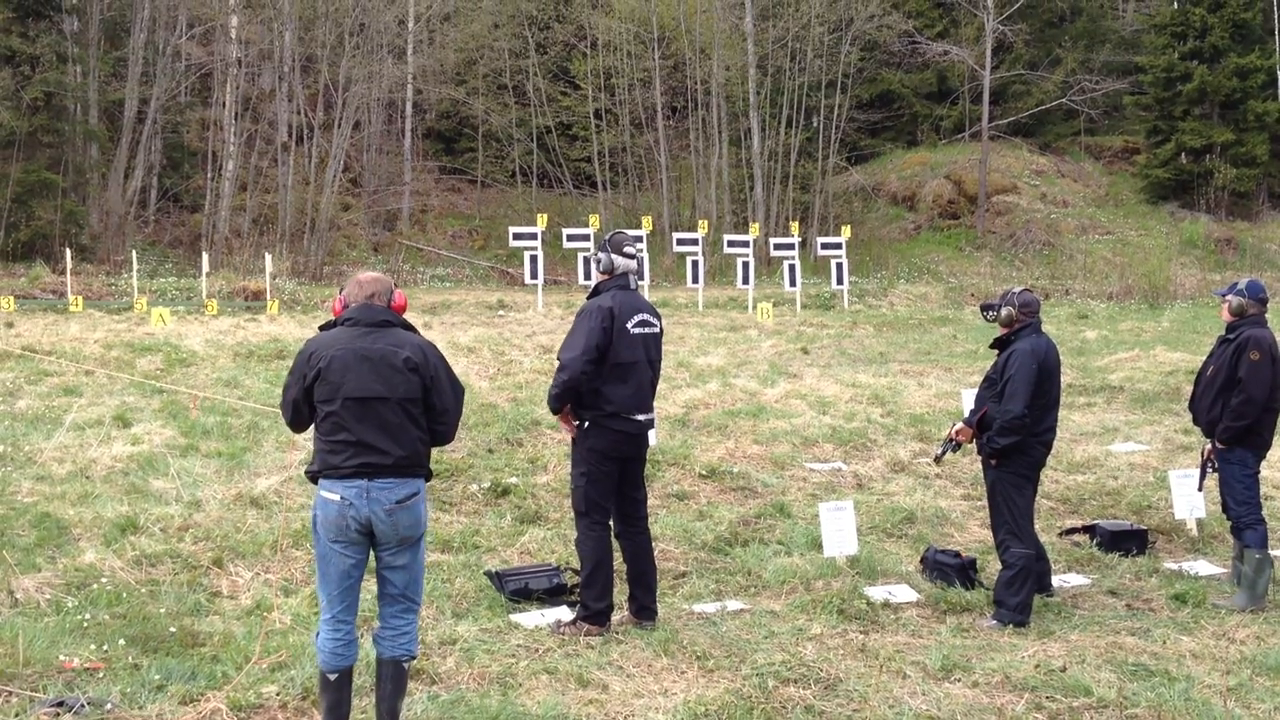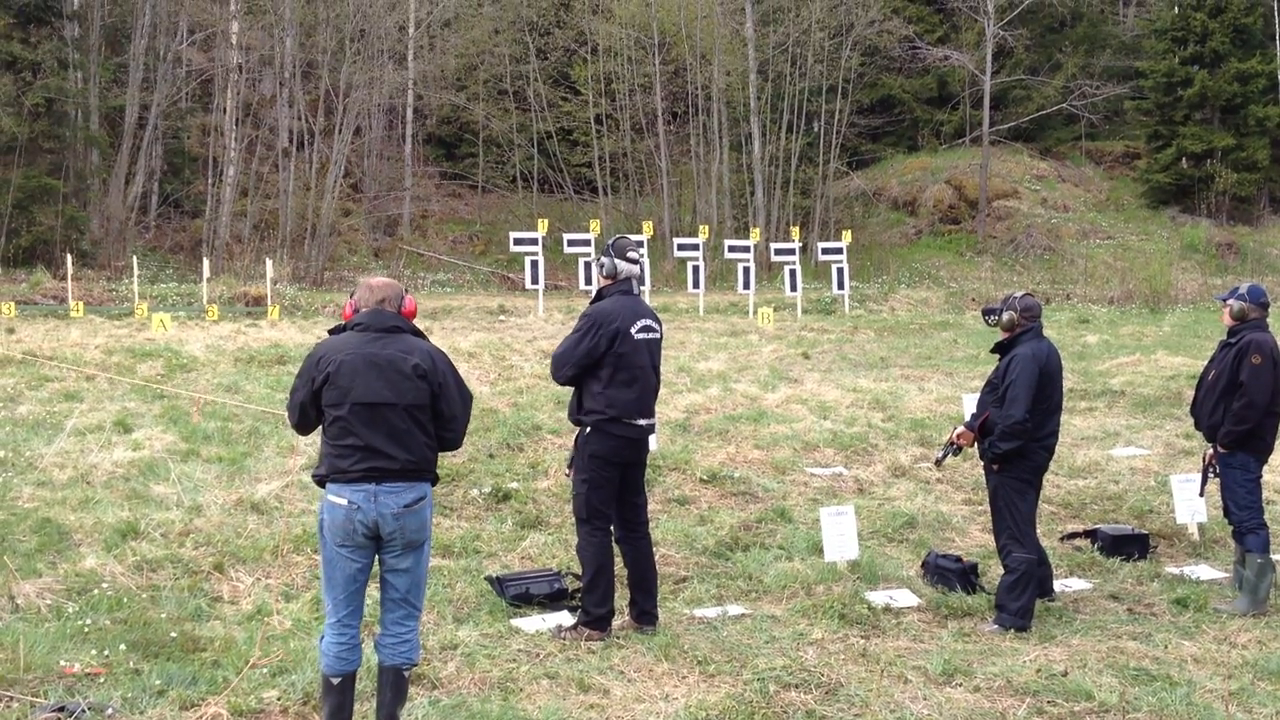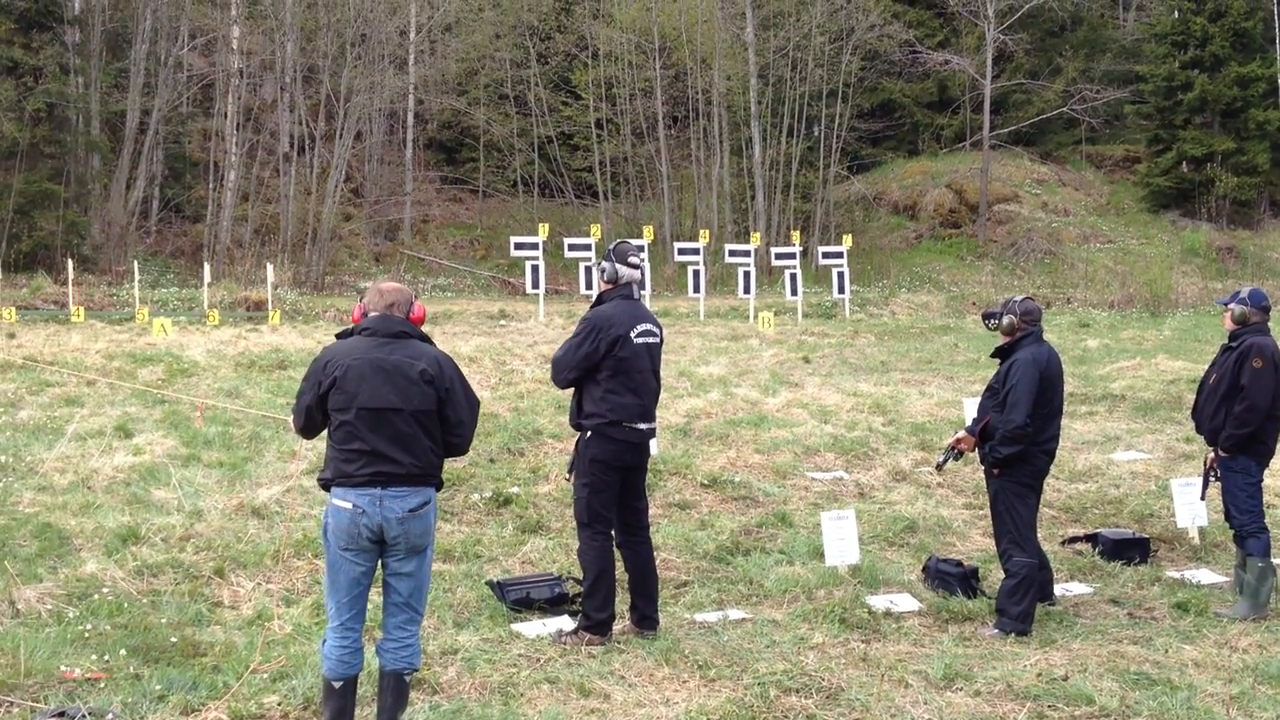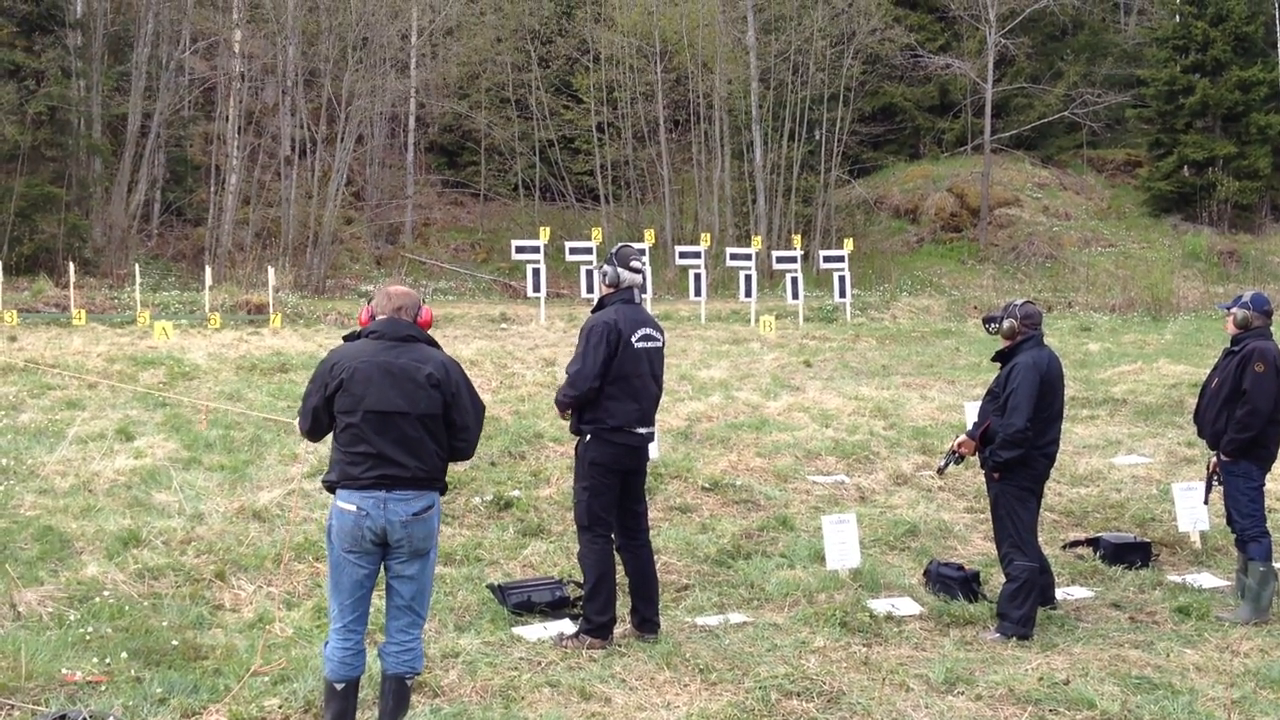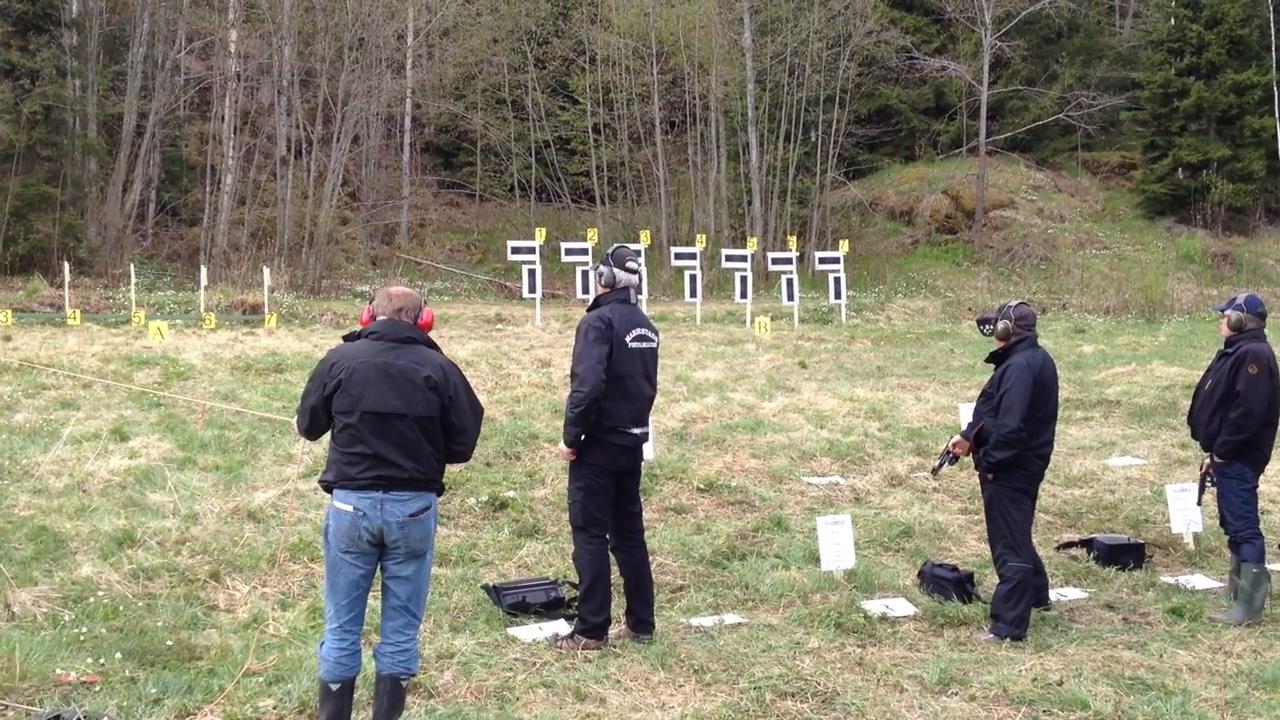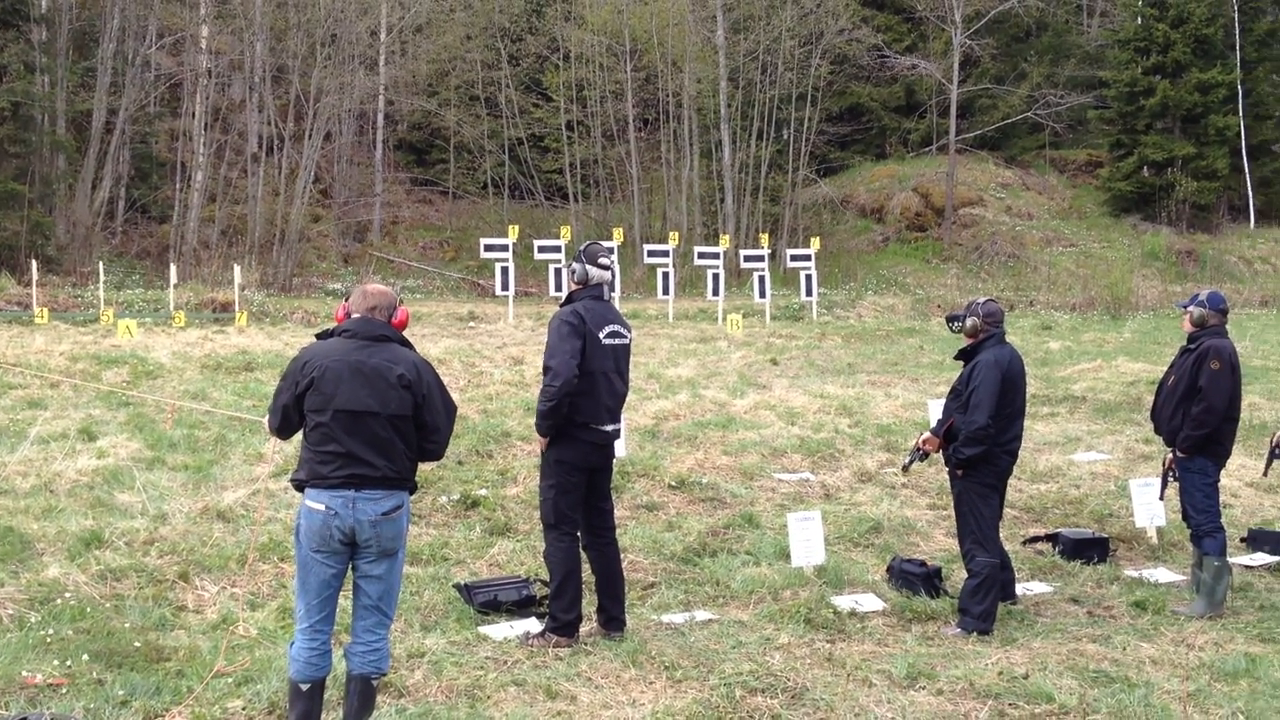
dt=0.3s
person 1, frame 1
left shoulder: (318, 349)
right shoulder: (418, 349)
left elbow: (294, 418)
right elbow: (446, 426)
left hip: (338, 493)
right hip: (403, 493)
left knee: (337, 617)
right knee: (399, 613)
person 1, frame 2
left shoulder: (327, 353)
right shoulder: (427, 356)
left elbow: (300, 420)
right elbow: (453, 433)
left hip: (345, 498)
right hip: (409, 498)
left knee: (341, 622)
right knee: (401, 621)
person 1, frame 3
left shoulder: (334, 358)
right shoulder: (435, 362)
left elbow: (304, 424)
right elbow: (459, 439)
left hip: (350, 502)
right hip: (414, 502)
left knee: (343, 626)
right knee: (403, 625)
person 1, frame 4
left shoulder: (341, 360)
right shoulder: (441, 366)
left elbow: (310, 427)
right elbow: (464, 444)
left hip: (354, 504)
right hip: (418, 505)
left knee: (345, 627)
right knee: (405, 629)
person 1, frame 5
left shoulder: (340, 359)
right shoulder: (440, 368)
left elbow: (308, 425)
right elbow: (462, 446)
left hip: (351, 504)
right hip: (414, 508)
left knee: (341, 627)
right knee: (401, 630)
person 1, frame 6
left shoulder: (312, 357)
right shoulder: (413, 366)
left elbow: (279, 424)
right elbow: (435, 444)
left hip: (322, 503)
right hip: (386, 506)
left knee: (312, 627)
right knee: (372, 629)
person 2, frame 1
left shoulder: (600, 308)
right shoulder: (649, 312)
left elbow: (572, 367)
left wrist: (559, 403)
left hip: (601, 429)
right hip: (638, 428)
left knee: (592, 521)
right knee: (634, 519)
left ankle: (593, 616)
right ankle: (643, 609)
person 2, frame 2
left shoulder: (603, 313)
right shoulder: (650, 317)
left elbow: (562, 367)
left wrist: (587, 369)
left hip: (602, 434)
right hip: (639, 433)
left knee: (594, 527)
right knee: (634, 524)
left ankle: (595, 621)
right ankle: (644, 614)
person 2, frame 3
left shoulder: (602, 317)
right shoulder: (650, 321)
left elbow: (562, 372)
left wrist: (585, 364)
left hip: (604, 439)
right hip: (640, 437)
left knee: (595, 531)
right knee: (635, 528)
left ankle: (595, 626)
right ankle: (645, 618)
person 2, frame 4
left shoulder: (604, 322)
right shoulder: (652, 326)
left elbow: (580, 384)
left wrist: (563, 401)
left hip: (602, 442)
right hip: (638, 441)
left knee: (595, 534)
right knee: (634, 531)
left ankle: (596, 629)
right ankle: (646, 621)
person 2, frame 5
left shoulder: (599, 320)
right shoulder: (646, 326)
left elbow: (588, 384)
left wrist: (571, 435)
left hip: (599, 444)
right hip: (632, 442)
left knee: (590, 534)
right knee: (629, 532)
left ankle: (591, 630)
right ankle: (640, 622)
person 2, frame 6
left shoulder: (572, 316)
right shoulder: (618, 321)
left elbow: (560, 377)
left wrist: (544, 426)
left hip: (570, 440)
right hip: (604, 438)
left knee: (561, 531)
right knee: (600, 529)
left ankle: (562, 628)
right ankle: (611, 619)
person 3, frame 1
left shoulder: (1023, 352)
right shoulder: (1038, 345)
left elbow: (1014, 412)
right elbow: (998, 398)
left wrist: (992, 447)
right wrist: (972, 423)
left hip: (1013, 453)
right hip: (1027, 449)
left knee: (1011, 529)
right knee: (1018, 521)
left ankle: (1011, 611)
right ankle: (1039, 580)
person 3, frame 2
left shoulder: (1024, 356)
right shoulder: (1039, 349)
left elbow: (1015, 416)
right elbow: (1000, 403)
left wrist: (995, 453)
right wrist: (974, 426)
left hip: (1014, 459)
right hip: (1028, 454)
left knee: (1013, 535)
right knee: (1020, 526)
left ankle: (1012, 616)
right ankle: (1040, 586)
person 3, frame 3
left shoulder: (1025, 361)
right shoulder: (1040, 353)
left elbow: (1016, 421)
right elbow: (1001, 407)
left wrist: (996, 458)
right wrist: (974, 431)
left hip: (1015, 463)
right hip: (1030, 458)
left knee: (1014, 539)
right knee: (1022, 531)
left ankle: (1013, 620)
right ankle: (1041, 589)
person 3, frame 4
left shoulder: (1025, 364)
right shoulder: (1040, 357)
left elbow: (1016, 425)
right elbow: (1001, 411)
left wrist: (996, 461)
right wrist: (974, 435)
left hip: (1015, 467)
right hip: (1030, 462)
left knee: (1015, 543)
right knee: (1022, 535)
left ankle: (1015, 624)
right ankle: (1042, 593)
person 3, frame 5
left shoulder: (1019, 365)
right shoulder: (1037, 358)
left elbow: (1010, 426)
right elbow: (996, 411)
left wrist: (988, 461)
right wrist: (969, 435)
left hip: (1010, 467)
right hip: (1026, 462)
left knee: (1009, 544)
right knee: (1017, 535)
left ankle: (1008, 624)
right ankle: (1036, 594)
person 3, frame 6
left shoulder: (988, 362)
right shoulder: (1004, 355)
left elbow: (979, 422)
right elbow: (964, 408)
left wrist: (958, 458)
right wrist: (938, 432)
left hip: (979, 463)
right hip: (994, 458)
left knee: (977, 539)
right knee: (985, 530)
left ankle: (975, 619)
right ankle: (1003, 588)
person 4, frame 1
right shoulder: (1236, 337)
left elbow: (1251, 396)
left wrist: (1223, 436)
right wrist: (1215, 437)
left hip: (1240, 443)
right hip: (1230, 442)
left knee: (1245, 513)
right knee: (1236, 511)
left ankle: (1252, 593)
right ankle: (1240, 578)
person 4, frame 2
right shoulder: (1237, 341)
left elbow: (1252, 400)
left wrist: (1225, 440)
right wrist: (1217, 441)
left hip: (1242, 448)
right hip: (1232, 447)
left knee: (1248, 518)
right knee: (1238, 516)
right ankle: (1242, 582)
person 4, frame 3
right shoulder: (1239, 345)
left wrist: (1227, 444)
right wrist: (1218, 445)
left hip: (1244, 452)
right hip: (1233, 450)
left knee: (1249, 521)
right knee: (1239, 519)
right ankle: (1243, 586)
person 4, frame 4
right shoulder: (1241, 350)
left wrist: (1229, 448)
right wrist: (1221, 449)
left hip: (1245, 457)
right hip: (1235, 455)
left knee: (1250, 526)
right knee: (1241, 524)
right ankle: (1245, 591)
person 4, frame 5
right shoulder: (1235, 351)
left elbow: (1248, 410)
left wrist: (1222, 450)
right wrist: (1214, 452)
left hip: (1239, 458)
right hip: (1229, 456)
left knee: (1244, 528)
right knee: (1234, 526)
left ankle: (1249, 607)
right ankle: (1238, 591)
person 4, frame 6
left shoulder: (1215, 350)
right shoulder: (1198, 347)
left elbow: (1210, 405)
left wrist: (1184, 444)
right wrist: (1177, 446)
left hip: (1200, 453)
right hip: (1191, 451)
left knee: (1205, 521)
right knee: (1196, 519)
left ankle: (1210, 599)
right ankle: (1200, 585)
